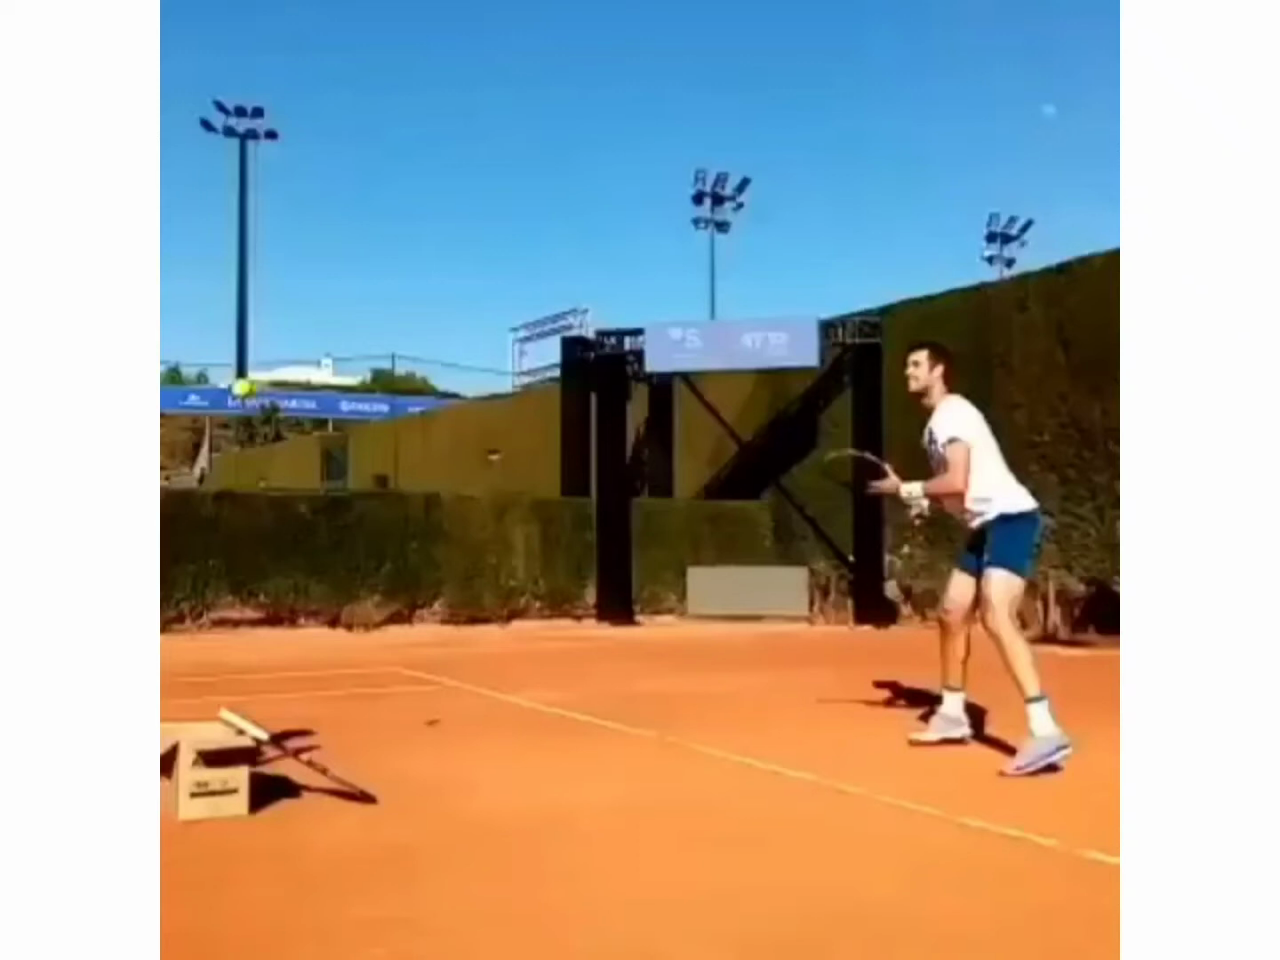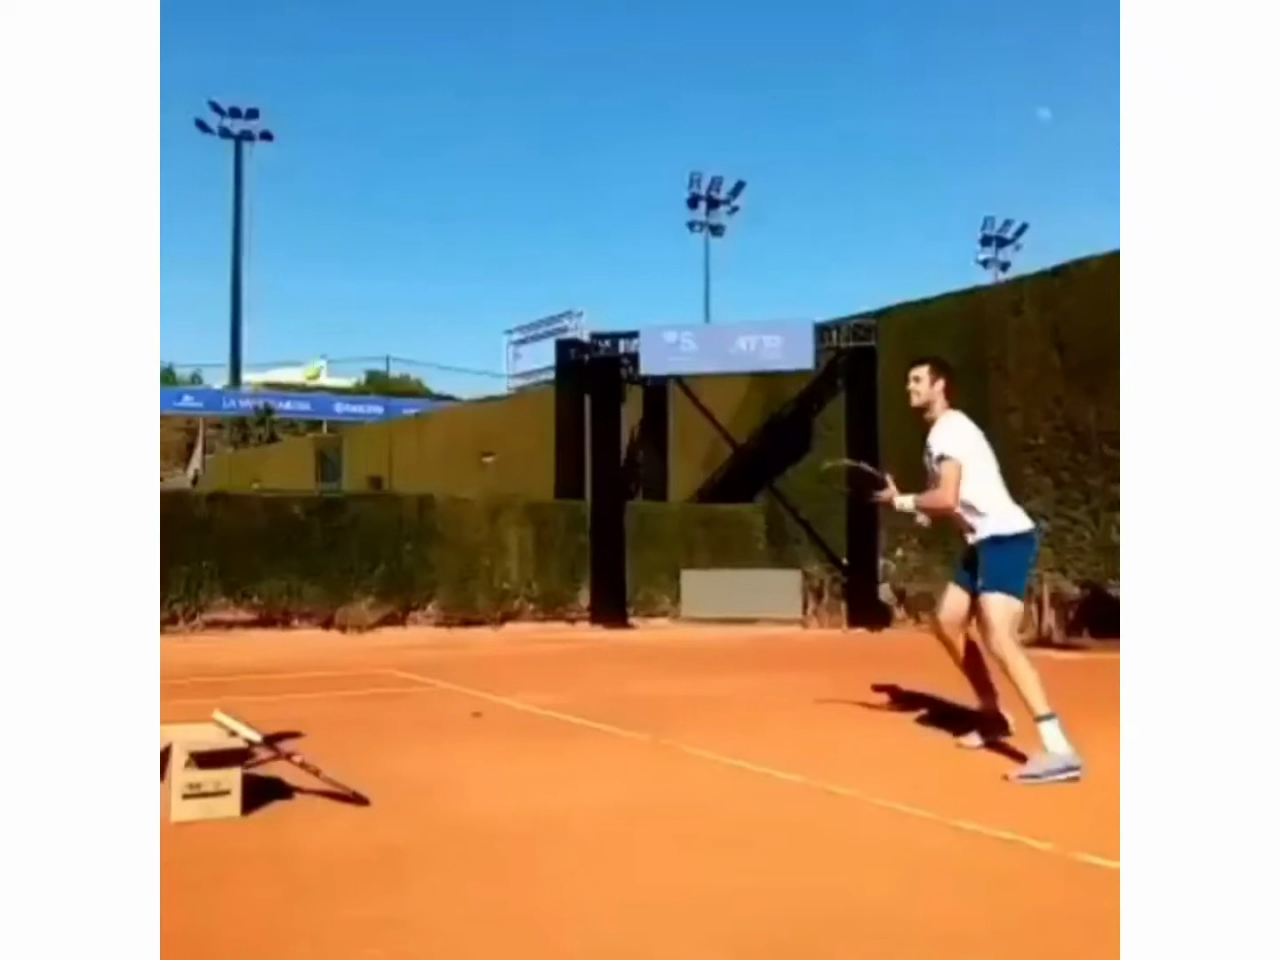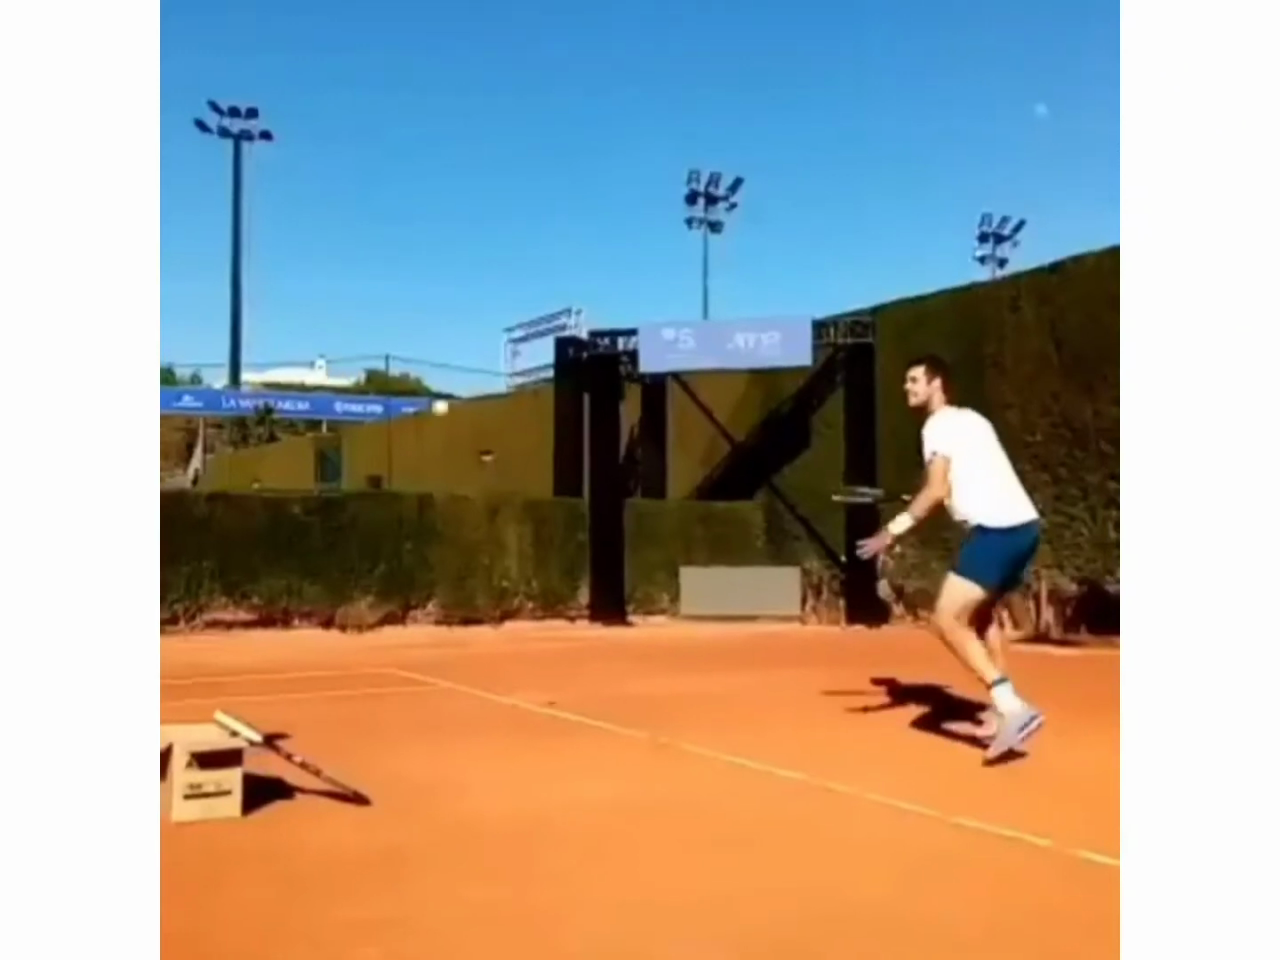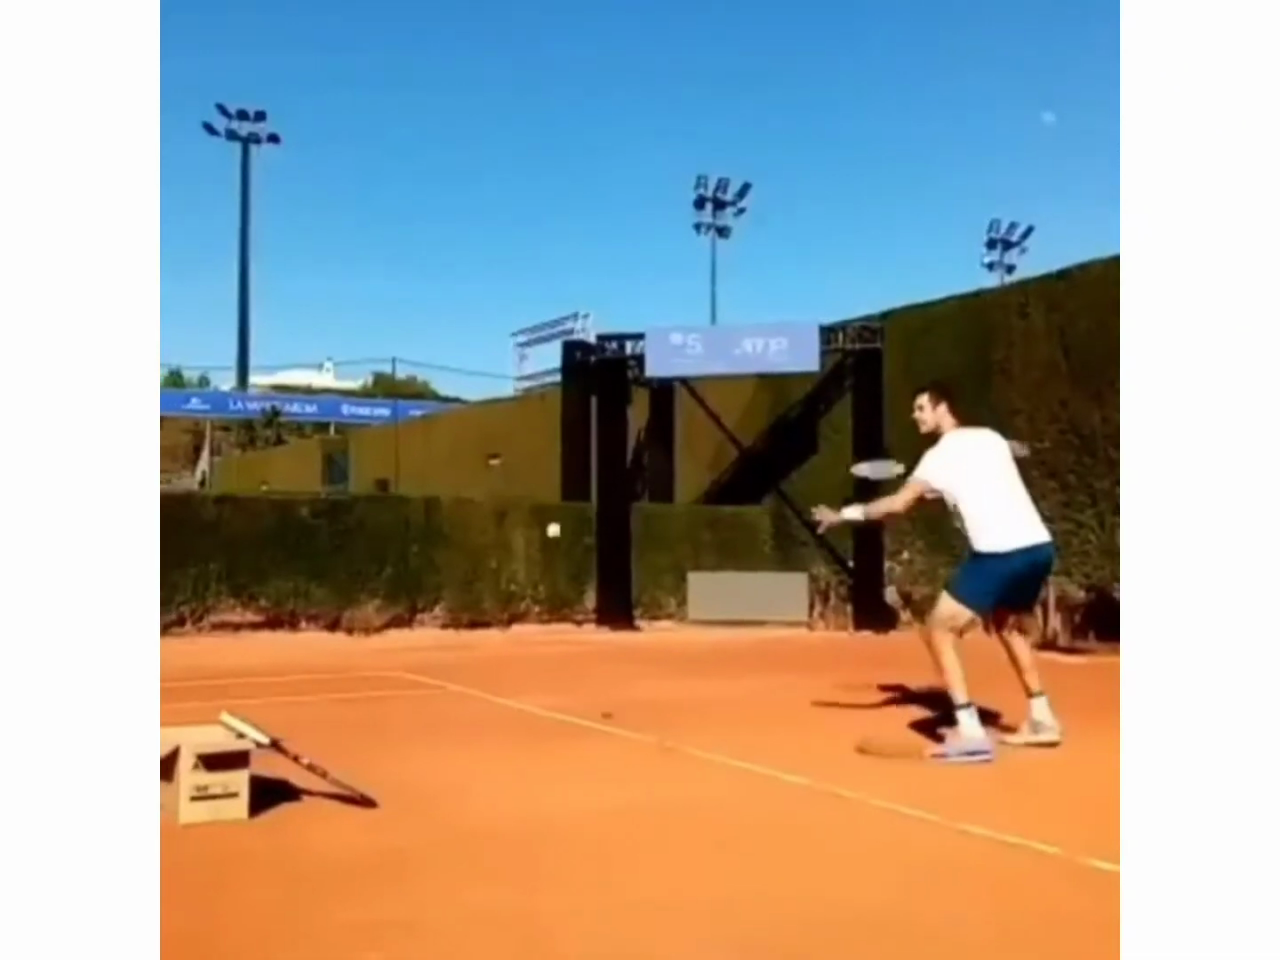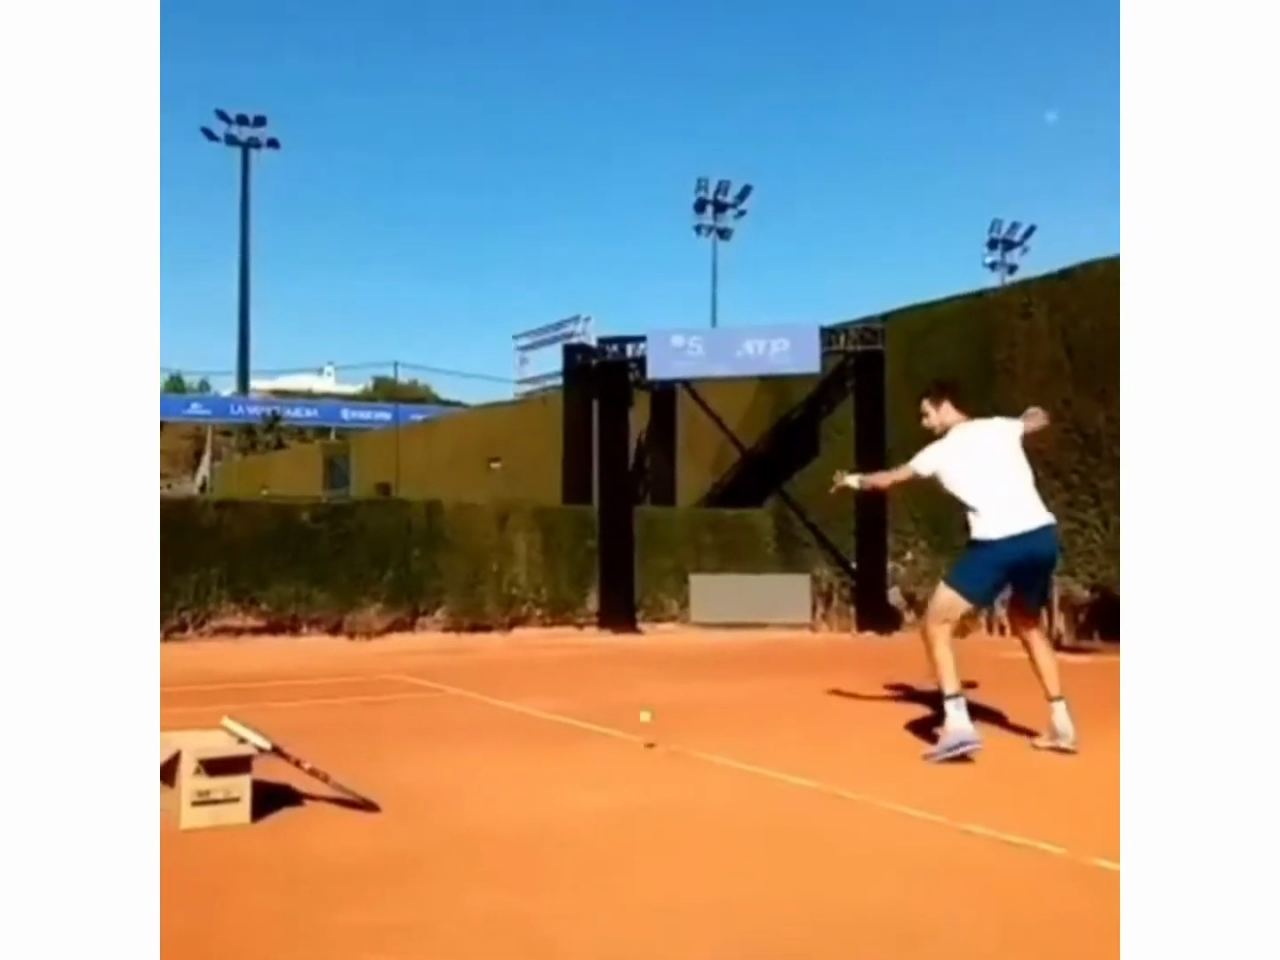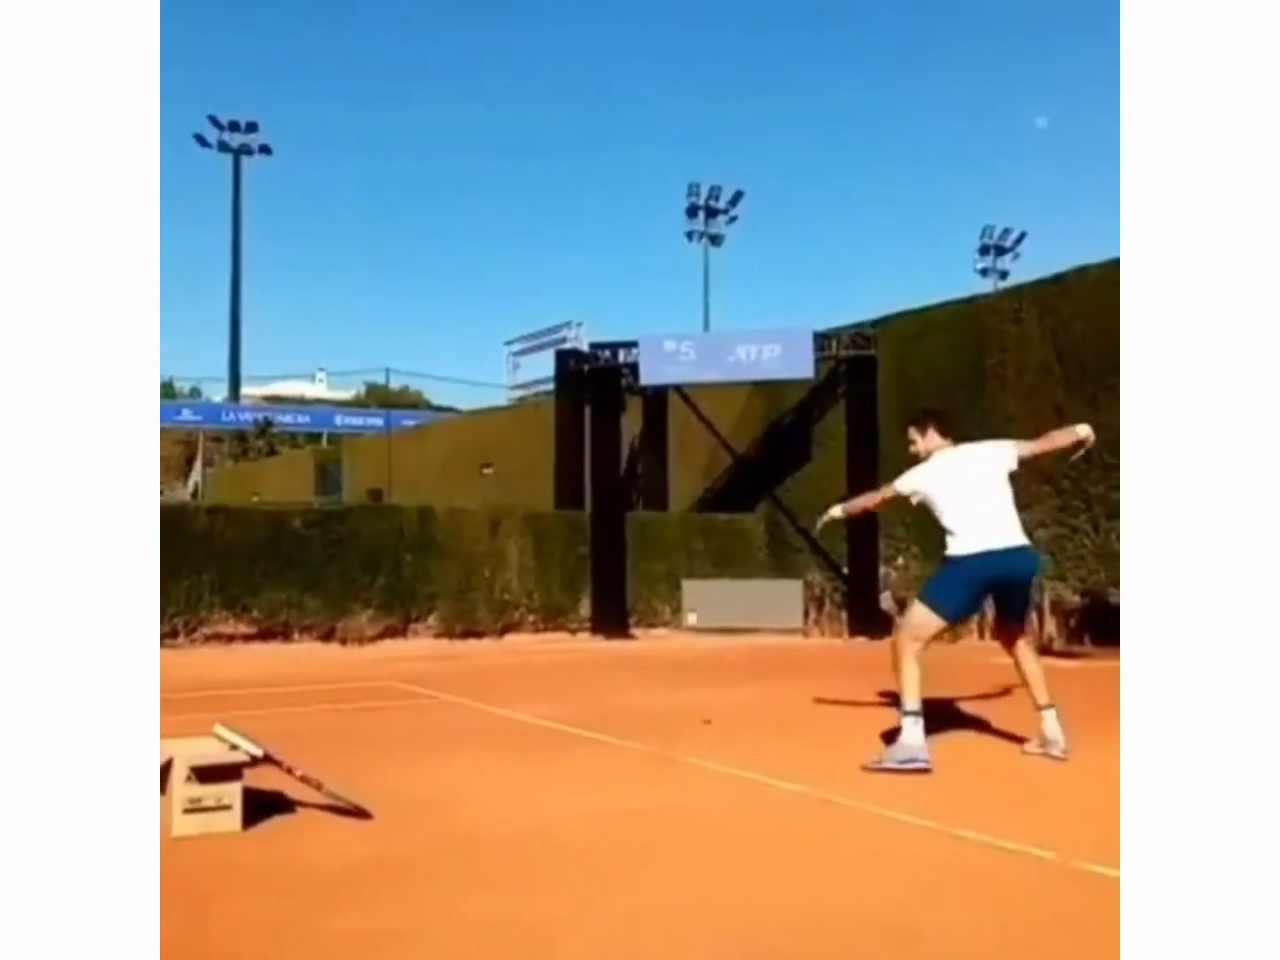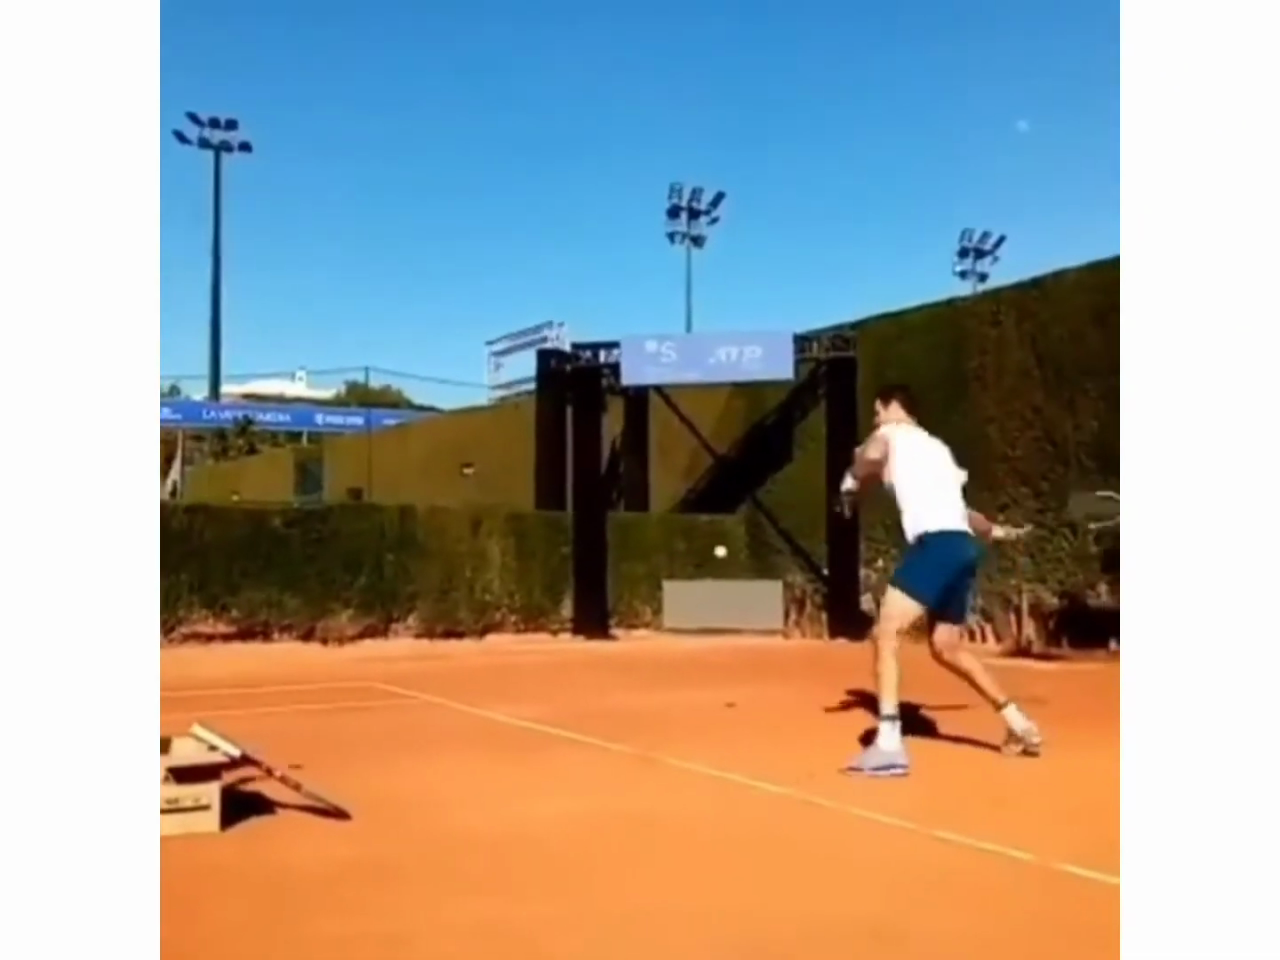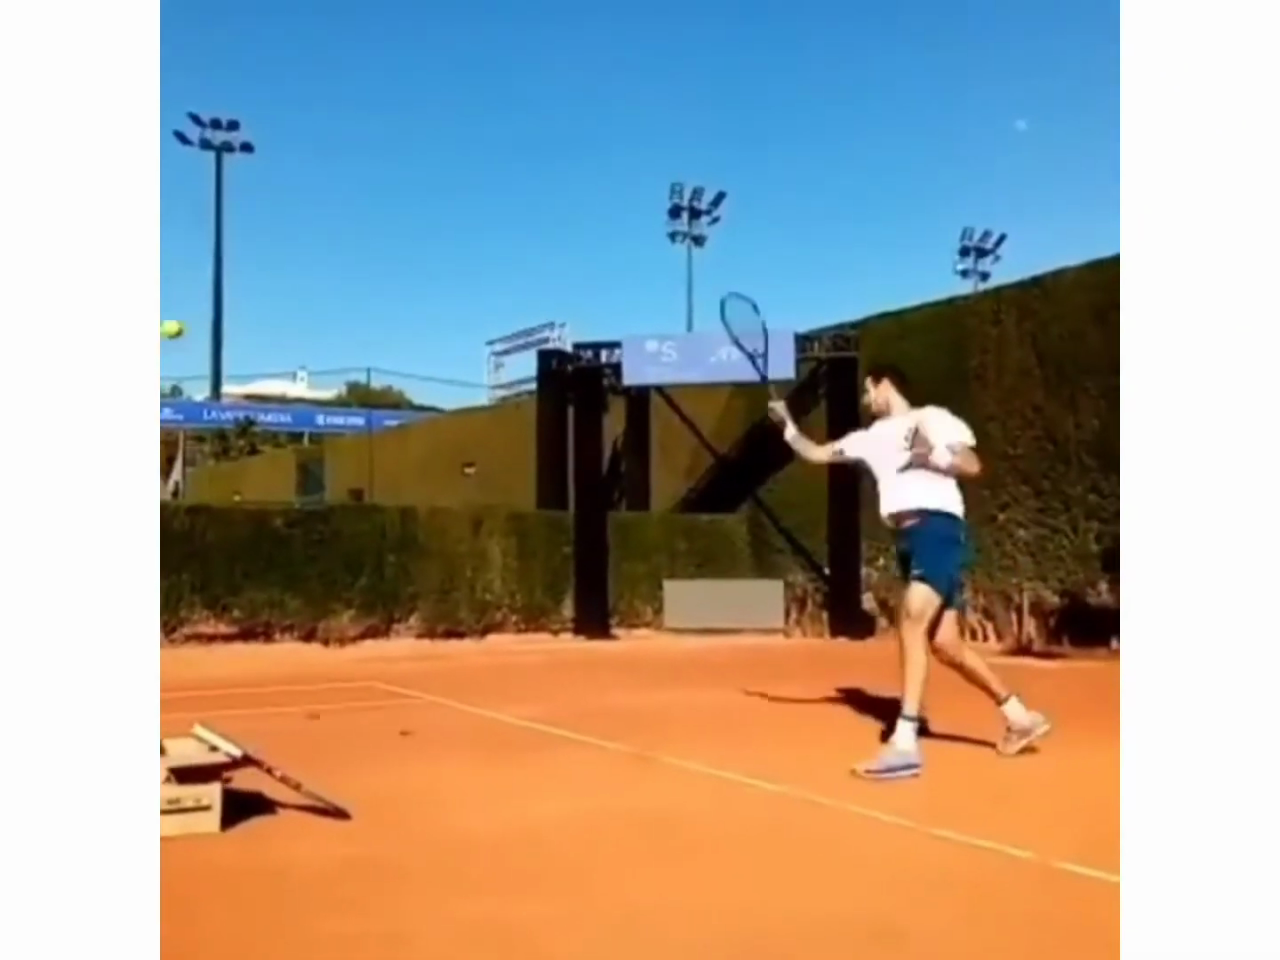
dt=0.5s
person 1, frame 1
left shoulder: (952, 412)
right shoulder: (935, 423)
left elbow: (957, 482)
left wrist: (906, 489)
right wrist: (924, 500)
left hip: (1010, 519)
right hip: (986, 525)
left knee: (997, 618)
right knee: (952, 614)
left ankle: (1045, 731)
right ankle: (952, 713)
person 1, frame 2
left shoulder: (948, 429)
right shoulder: (943, 432)
left elbow: (947, 498)
left wrist: (901, 501)
right wrist: (922, 509)
left hip: (1006, 539)
right hip: (986, 541)
left knee: (999, 640)
right knee: (947, 623)
left ankle: (1058, 751)
right ankle: (993, 716)
person 1, frame 3
left shoulder: (939, 425)
right shoulder: (971, 418)
left elbow: (935, 490)
left wrist: (892, 531)
right wrist: (951, 494)
left hip: (998, 531)
right hip: (1025, 526)
left knee: (947, 620)
right knee: (978, 614)
left ankle: (1012, 707)
right ankle: (1011, 711)
person 1, frame 4
left shoulder: (940, 455)
right shoulder: (989, 437)
left elbow: (898, 503)
right elbow: (1014, 452)
left wrist: (843, 514)
left hip: (999, 554)
right hip: (1040, 547)
left knee: (939, 633)
right knee: (1008, 626)
left ankle: (971, 734)
right ankle: (1041, 719)
person 1, frame 5
left shoulder: (940, 451)
right shoulder: (1001, 428)
left elbow: (886, 479)
right elbow: (1039, 419)
left wrist: (851, 480)
right wrist: (1031, 414)
left hip: (997, 544)
right hip: (1043, 535)
left knee: (935, 625)
right knee: (1027, 626)
left ankle: (958, 725)
right ankle: (1061, 725)
person 1, frame 6
left shoulder: (924, 473)
right shoulder: (991, 451)
left elbow: (874, 499)
right elbow: (1044, 443)
left wrist: (838, 510)
right wrist: (1080, 432)
left hip: (971, 561)
right hip: (1019, 556)
left knee: (906, 642)
right knee: (1014, 638)
left ankle: (911, 742)
right ankle: (1051, 732)
person 1, frame 7
left shoulder: (891, 433)
right shoulder: (936, 447)
left elbow: (870, 455)
right elbow: (966, 512)
left wrist: (852, 484)
right wrist: (995, 531)
left hip: (935, 544)
right hip: (959, 546)
left knee: (886, 634)
right knee: (948, 649)
left ankle: (888, 746)
right ankle: (1018, 725)
person 1, frame 8
left shoulder: (934, 418)
right shoulder: (871, 437)
left elbow: (972, 467)
right elbow: (818, 454)
left wrist: (935, 456)
right wrist: (786, 424)
left hip: (939, 529)
right hip: (911, 541)
left knee: (911, 626)
right knee: (947, 644)
left ankle: (905, 745)
right ankle: (1021, 717)
